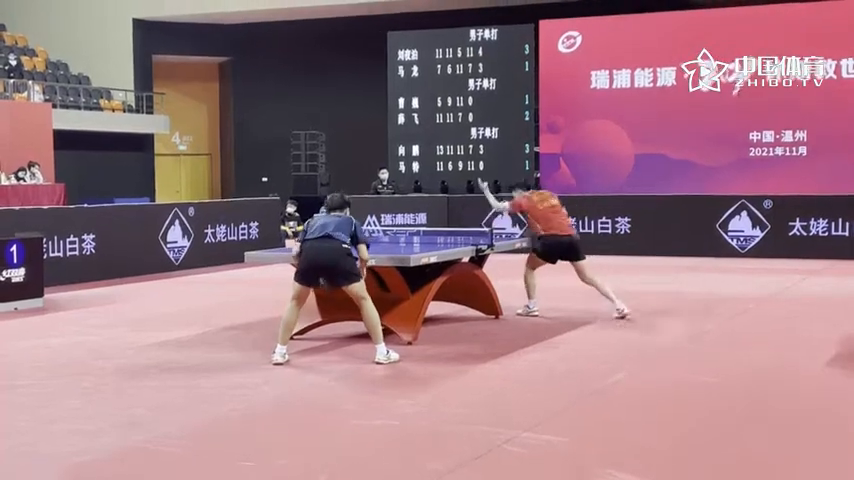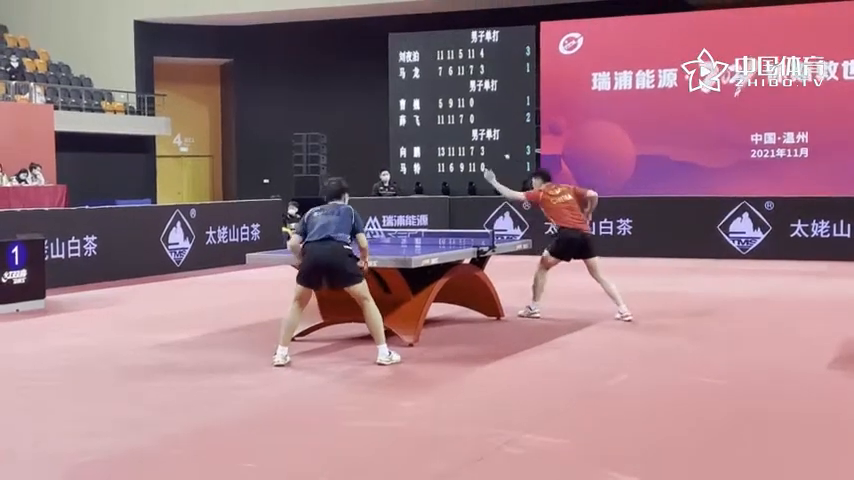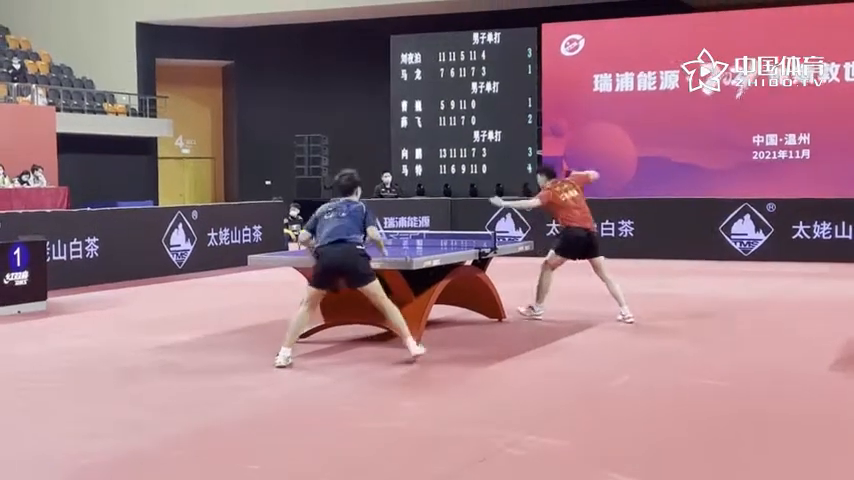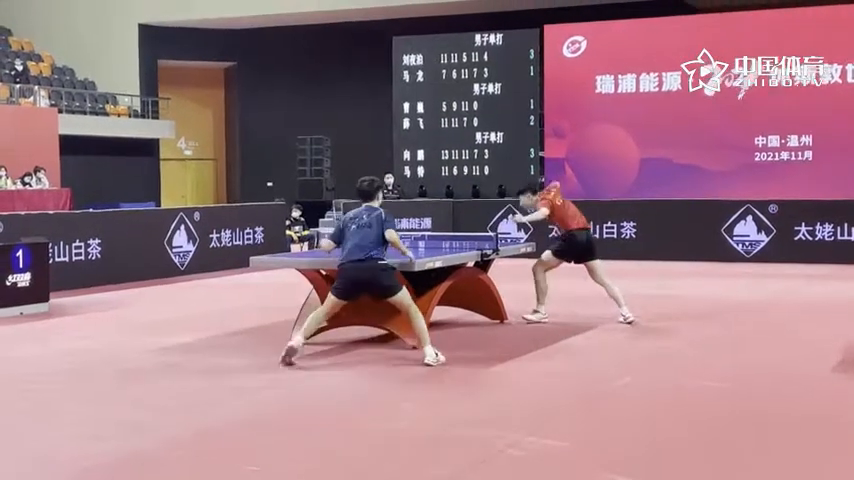
dt=0.2s
person 1, frame 1
left shoulder: (312, 221)
right shoulder: (351, 221)
left elbow: (296, 252)
right elbow: (364, 256)
left wrist: (314, 273)
right wrist: (361, 271)
left hip: (310, 251)
right hip: (337, 252)
left knee: (295, 302)
right knee: (364, 300)
left ankle: (280, 352)
right ankle: (382, 352)
person 1, frame 2
left shoulder: (312, 213)
right shoulder: (350, 211)
left elbow: (293, 244)
right elbow: (363, 244)
left wrist: (304, 261)
right wrist: (363, 260)
left hip: (312, 253)
right hip: (339, 253)
left knee: (297, 304)
right knee: (366, 301)
left ankle: (281, 353)
right ankle: (383, 352)
person 1, frame 3
left shoulder: (323, 209)
right shoulder: (361, 207)
left elbow: (303, 238)
right elbow: (374, 235)
left wrist: (317, 248)
right wrist: (382, 248)
left hip: (325, 257)
right hip: (352, 255)
left knee: (307, 305)
right knee: (382, 301)
left ankle: (285, 353)
right ankle: (411, 345)
person 1, frame 4
left shoulder: (347, 217)
right shoulder: (382, 214)
left elbow: (326, 246)
right elbow: (391, 237)
left wrist: (337, 243)
right wrist: (406, 252)
left hip: (348, 270)
right hip: (376, 269)
left knee: (325, 311)
right knee: (410, 308)
left ankle: (296, 342)
right ankle: (430, 353)
person 2, frame 1
left shoulder: (522, 201)
right shoulder: (550, 195)
left elbow: (498, 207)
left wrist: (486, 190)
left hip: (551, 240)
right hip: (571, 238)
left knee: (530, 267)
right knee: (587, 277)
left ankle: (531, 307)
right ankle: (619, 306)
person 2, frame 2
left shoulder: (540, 194)
right shoulder: (569, 188)
left elbow: (512, 195)
right elbow: (594, 195)
left wrist: (492, 181)
right wrist: (588, 213)
left hip: (566, 236)
right hip: (584, 235)
left knee: (542, 268)
right knee: (598, 276)
left ankle: (533, 308)
right ankle: (623, 309)
person 2, frame 3
left shoulder: (548, 192)
right shoulder: (572, 181)
left elbow: (532, 203)
right elbow: (594, 175)
left wrist: (504, 203)
right wrist: (574, 174)
left hip: (572, 234)
right hip: (590, 233)
left knee: (547, 267)
right knee: (604, 275)
left ankle: (536, 309)
right ankle: (625, 311)
person 2, frame 4
left shoulder: (542, 200)
right shoulder: (550, 191)
left elbow: (543, 213)
right elbow: (555, 184)
left wrist: (524, 219)
left hip: (572, 236)
right hip: (585, 236)
left knee: (538, 268)
right knee: (601, 279)
left ankle: (541, 311)
right ankle: (625, 312)
